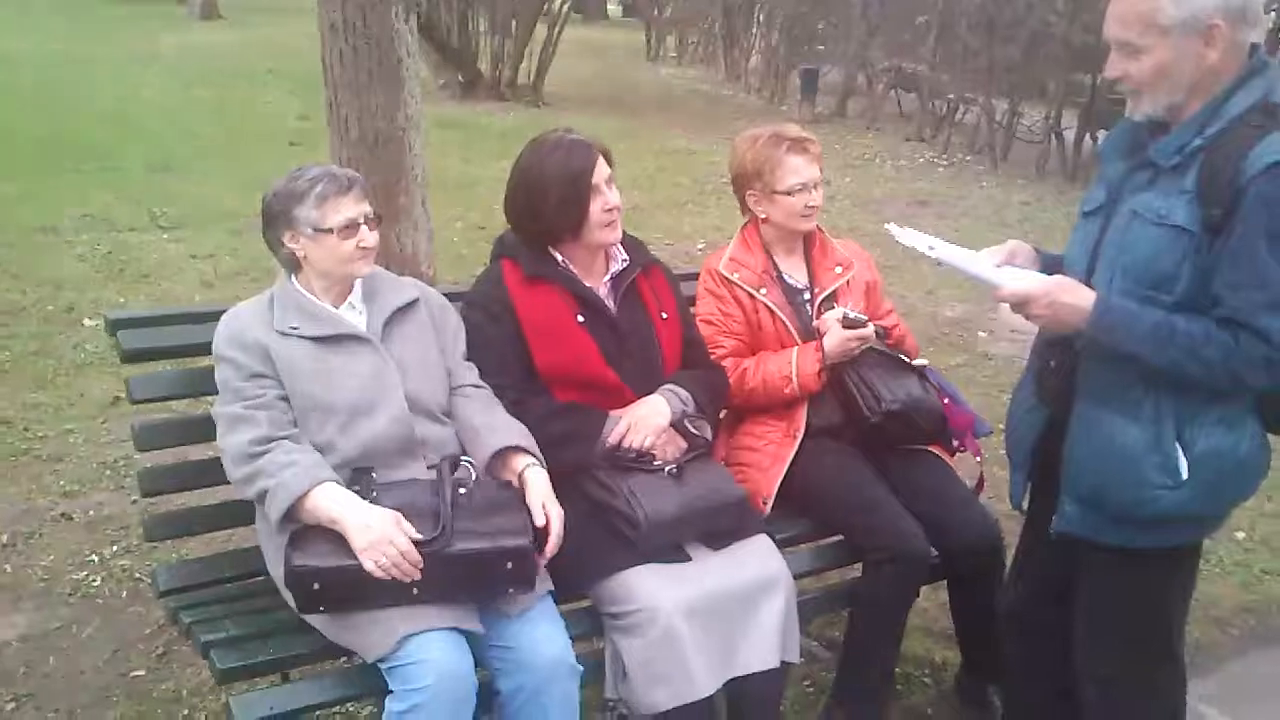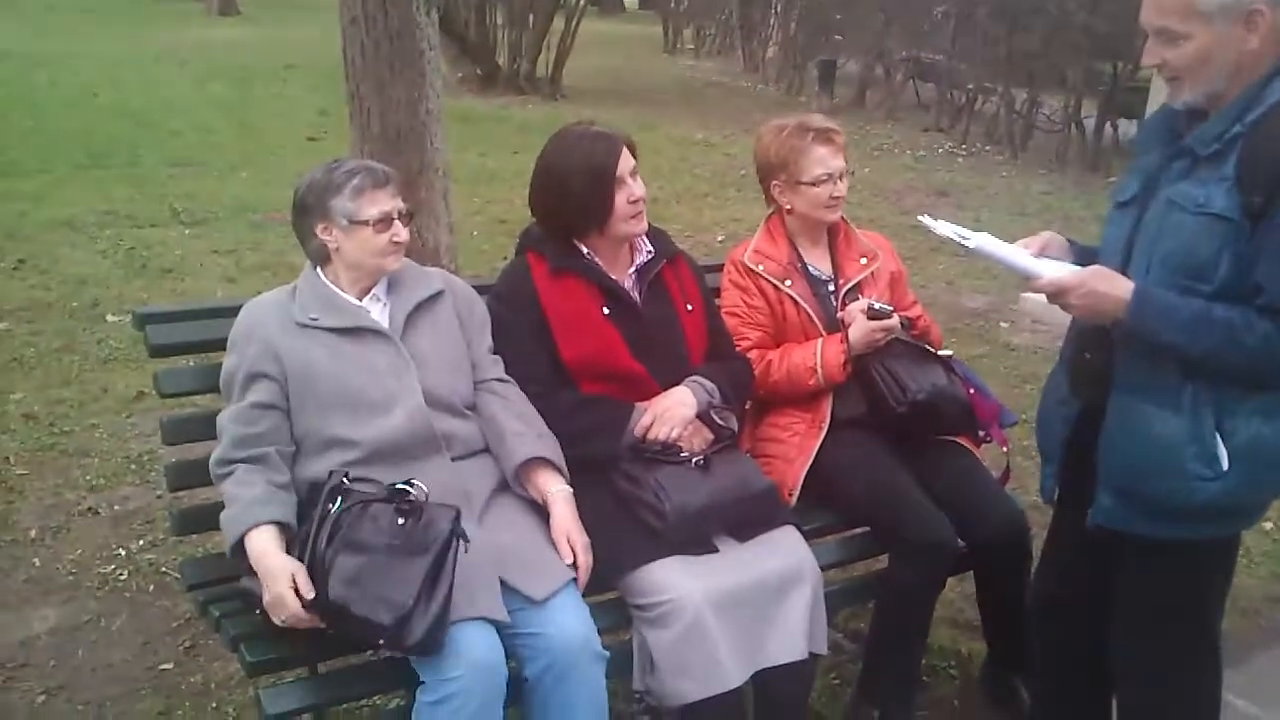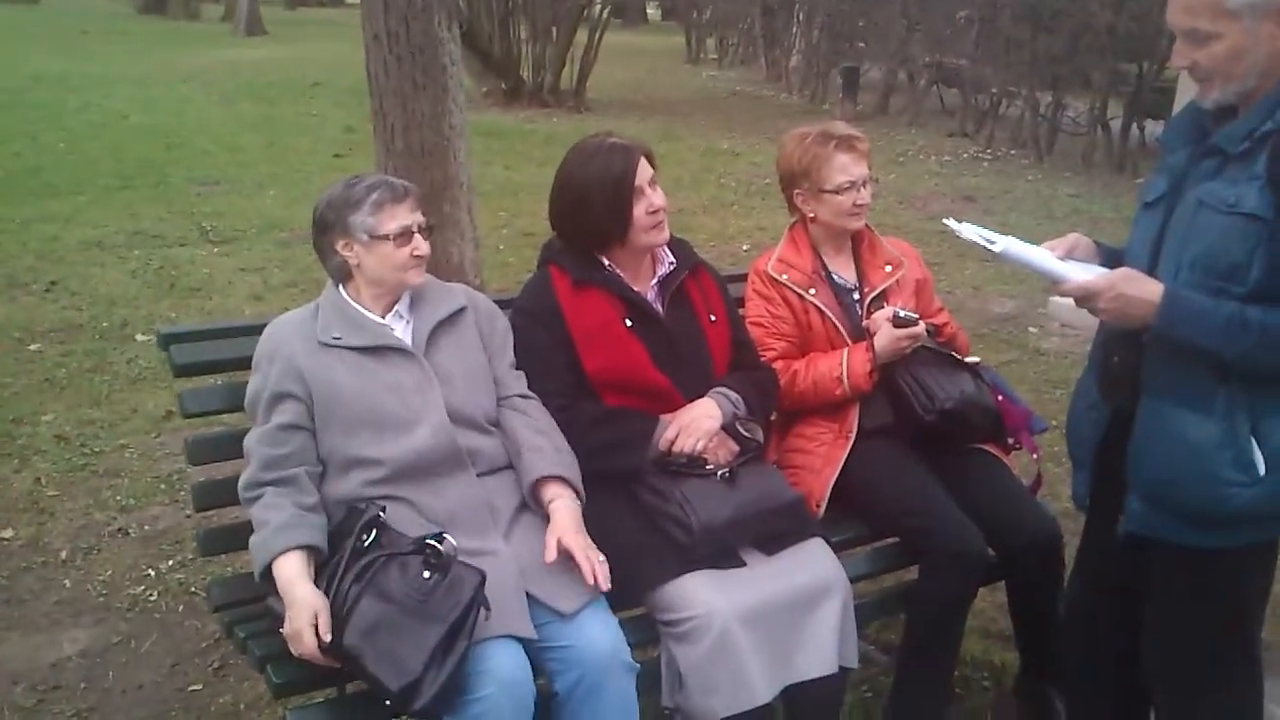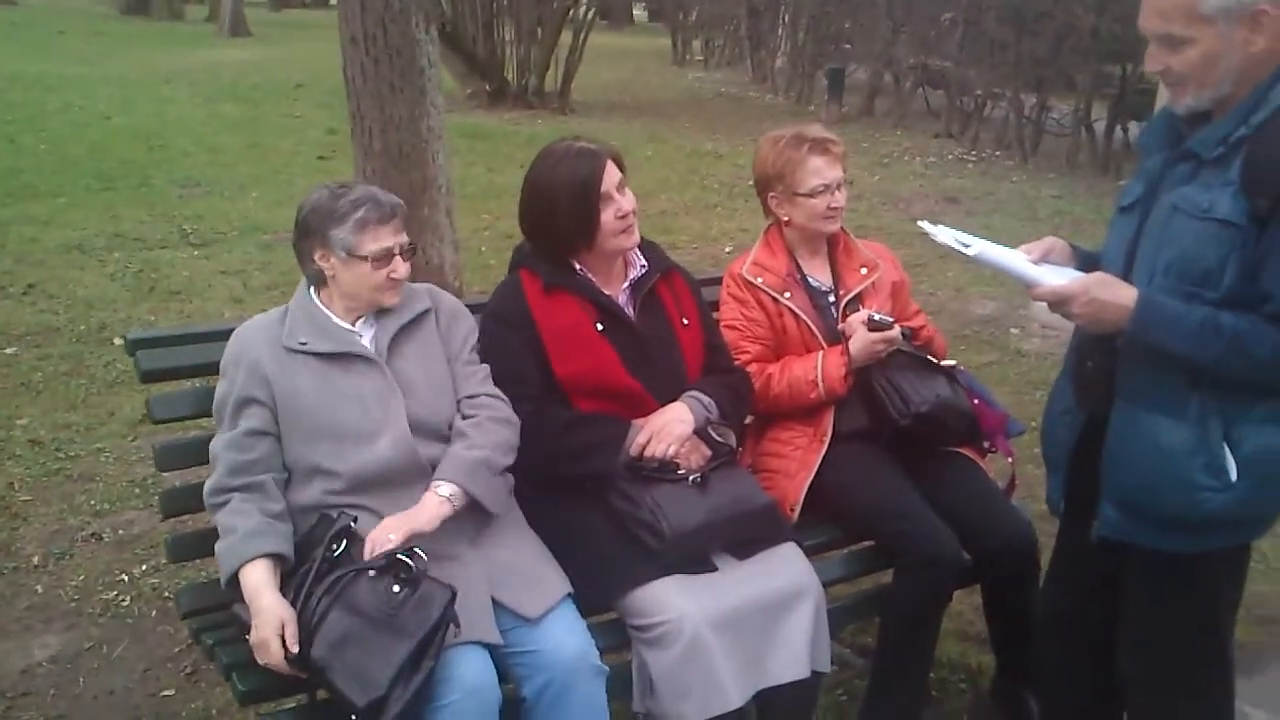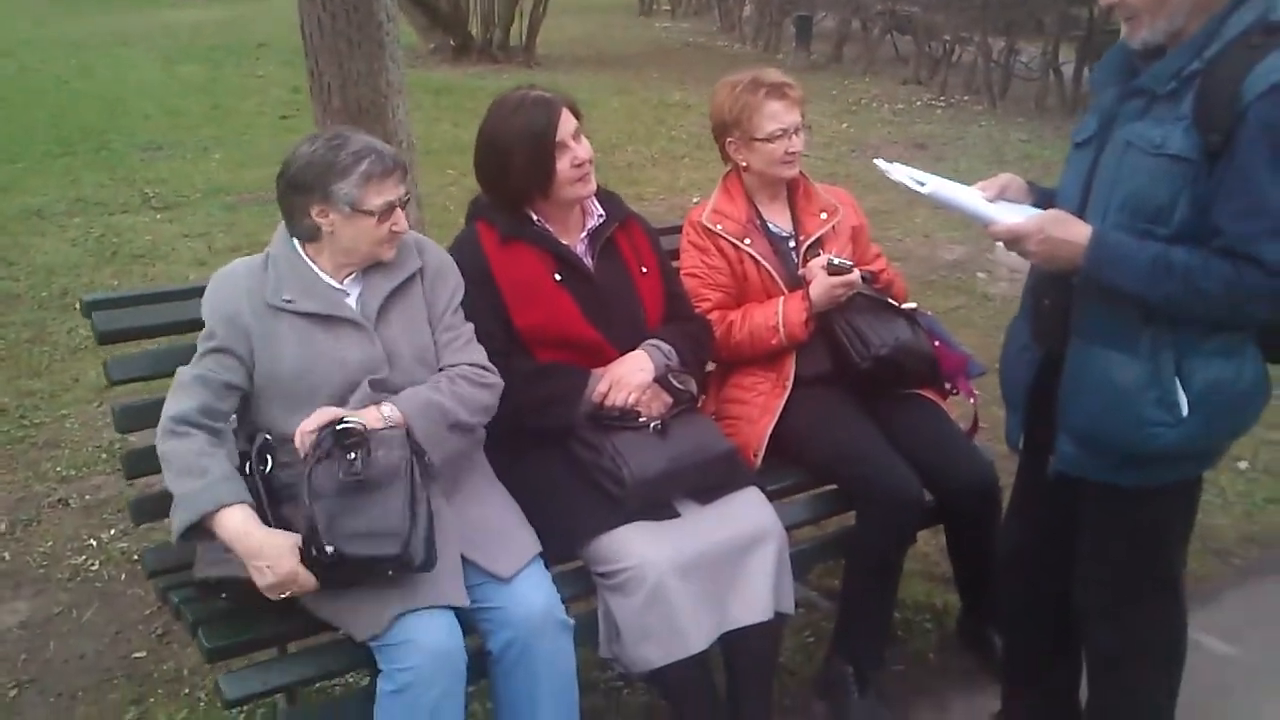
dt=0.7s
person 1, frame 1
right shoulder: (1142, 137)
left wrist: (1095, 316)
right wrist: (1043, 266)
left hip: (1148, 476)
right hip: (1071, 449)
right knee: (1032, 638)
person 1, frame 2
right shoulder: (1172, 128)
left wrist: (1135, 307)
right wrist: (1075, 256)
left hip: (1184, 466)
right hip: (1101, 440)
right knee: (1062, 634)
person 1, frame 3
right shoulder: (1197, 129)
left wrist: (1164, 308)
right wrist: (1101, 259)
left hip: (1217, 474)
right hip: (1133, 449)
right knee: (1094, 646)
person 1, frame 4
right shoulder: (1177, 130)
left wrist: (1138, 313)
right wrist: (1077, 260)
left hip: (1190, 477)
right hip: (1105, 449)
right knee: (1069, 643)
person 1, frame 5
right shoulder: (1136, 65)
left wrist: (1092, 251)
right wrist: (1035, 199)
left hip: (1148, 405)
right hip: (1065, 378)
left knee: (1124, 603)
right knee: (1033, 566)
person 2, frame 1
left shoulder: (851, 259)
right shoulder: (725, 276)
left elbow: (898, 341)
right elbow: (725, 380)
left wrist: (865, 341)
right wrist: (819, 355)
right hip: (790, 436)
left knee: (977, 534)
right knee: (901, 546)
person 2, frame 2
left shoulder: (874, 250)
right shoulder: (750, 267)
left elbow: (924, 333)
right elbow: (751, 371)
left wrist: (891, 331)
right wrist: (844, 346)
right hip: (815, 428)
left knee: (1004, 526)
right knee: (929, 537)
left ankle: (1012, 670)
person 2, frame 3
left shoulder: (900, 258)
right shoulder: (773, 277)
left elbow: (950, 339)
right elbow: (776, 382)
left wrist: (917, 341)
right wrist: (870, 355)
right hip: (842, 437)
left knee: (1036, 534)
right knee: (958, 547)
person 2, frame 4
left shoulder: (876, 261)
right shoulder: (749, 281)
left elbow: (927, 342)
right elbow: (751, 386)
left wrist: (894, 344)
right wrist: (846, 359)
right hip: (818, 440)
left knee: (1011, 537)
right knee: (933, 550)
person 2, frame 5
left shoulder: (835, 205)
right shoulder: (709, 228)
left elbow: (884, 283)
right elbow: (713, 333)
left wrist: (860, 289)
right wrist: (805, 304)
right hip: (779, 386)
left knee: (972, 477)
right knee: (895, 492)
left ankle: (985, 619)
right ankle: (850, 667)
person 3, frame 1
left shoulder: (647, 272)
right shoulder: (499, 295)
left elbow: (709, 374)
right elbow: (506, 414)
left wrist: (668, 402)
right wrist: (613, 428)
left hip: (669, 468)
right hip: (574, 481)
left knee: (766, 574)
right knee: (660, 604)
person 3, frame 2
left shoulder: (671, 264)
right shoulder: (525, 286)
left elbow: (734, 365)
right elbow: (534, 407)
left wrist: (694, 391)
right wrist: (639, 421)
left hip: (696, 461)
right hip: (600, 472)
left knee: (792, 565)
right knee: (684, 596)
person 3, frame 3
left shoulder: (693, 275)
right shoulder: (547, 300)
left elbow: (759, 376)
right elbow: (555, 424)
left wrist: (719, 403)
right wrist: (663, 433)
left hip: (719, 473)
right hip: (621, 487)
left knee: (822, 578)
right knee: (712, 610)
person 3, frame 4
left shoulder: (666, 278)
right shoulder: (518, 305)
left elbow: (733, 380)
right elbow: (527, 431)
left wrist: (691, 408)
right wrist: (635, 437)
left hip: (693, 479)
right hip: (590, 494)
left knee: (793, 583)
right knee: (681, 615)
person 3, frame 5
left shoulder: (624, 226)
right shoulder: (477, 255)
left elbow: (693, 328)
left wrist: (650, 357)
right wrist: (596, 387)
left hip: (652, 423)
right hip: (551, 444)
left knee: (756, 527)
right knee: (647, 560)
person 4, frame 1
left shoulder: (420, 303)
right shoulder: (248, 331)
left elbow: (469, 400)
right elbow: (263, 453)
left wrist: (528, 470)
right wrist: (353, 515)
right hip: (340, 538)
left knee: (547, 657)
right knee: (439, 672)
person 4, frame 2
left shoulder: (448, 295)
right shoulder: (268, 325)
left elbow: (496, 396)
right elbow: (253, 459)
left wrist: (556, 493)
right wrist: (269, 556)
left hip: (486, 501)
left knee: (571, 640)
right knee: (470, 659)
person 4, frame 3
left shoulder: (470, 310)
right shoulder: (291, 344)
left elbow: (519, 410)
right elbow: (281, 480)
left wrist: (563, 506)
right wrist: (295, 585)
left hip: (511, 520)
left knee: (601, 654)
person 4, frame 4
left shoulder: (439, 311)
right shoulder: (260, 348)
left elbow: (491, 418)
right elbow: (246, 487)
left wrist: (433, 505)
right wrist: (262, 594)
left hip: (474, 524)
right hip: (365, 550)
left knee: (569, 658)
person 4, frame 5
left shoulder: (423, 262)
right shoulder: (243, 295)
left elbow: (477, 382)
right elbow: (190, 428)
left wrist: (377, 417)
right wrist: (247, 536)
left hip: (446, 480)
left knee: (536, 616)
right knee: (427, 645)
